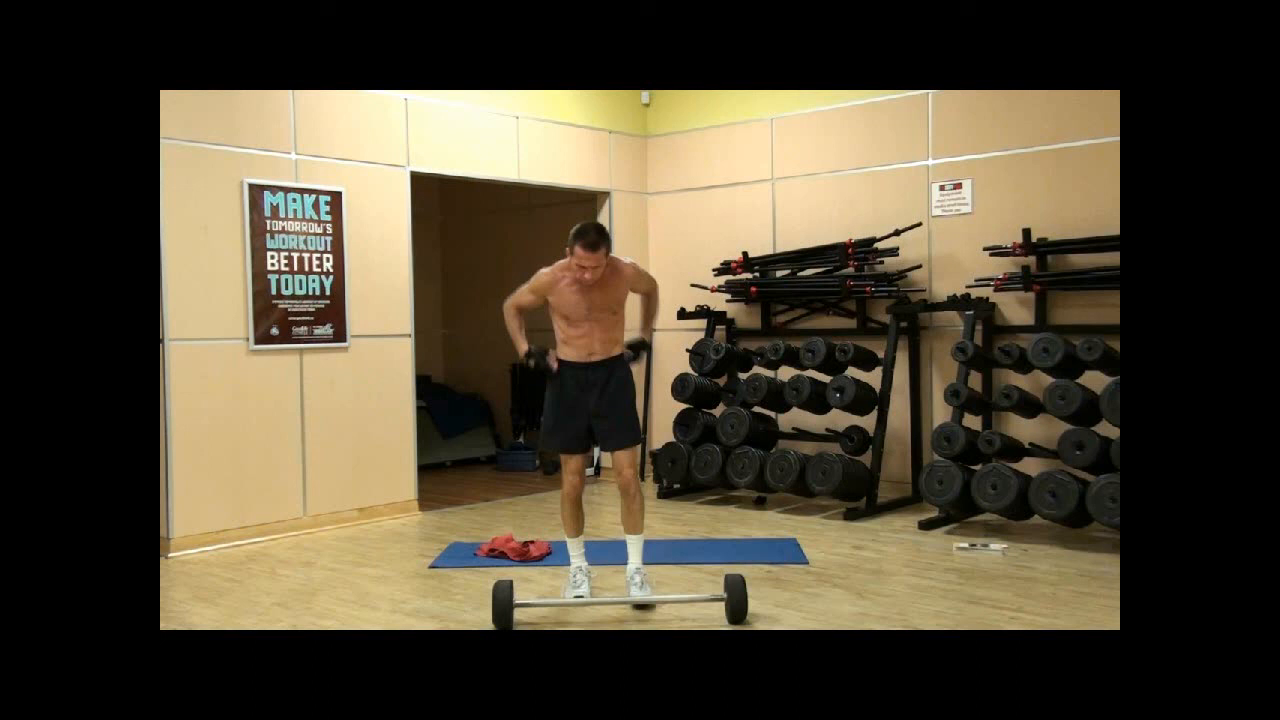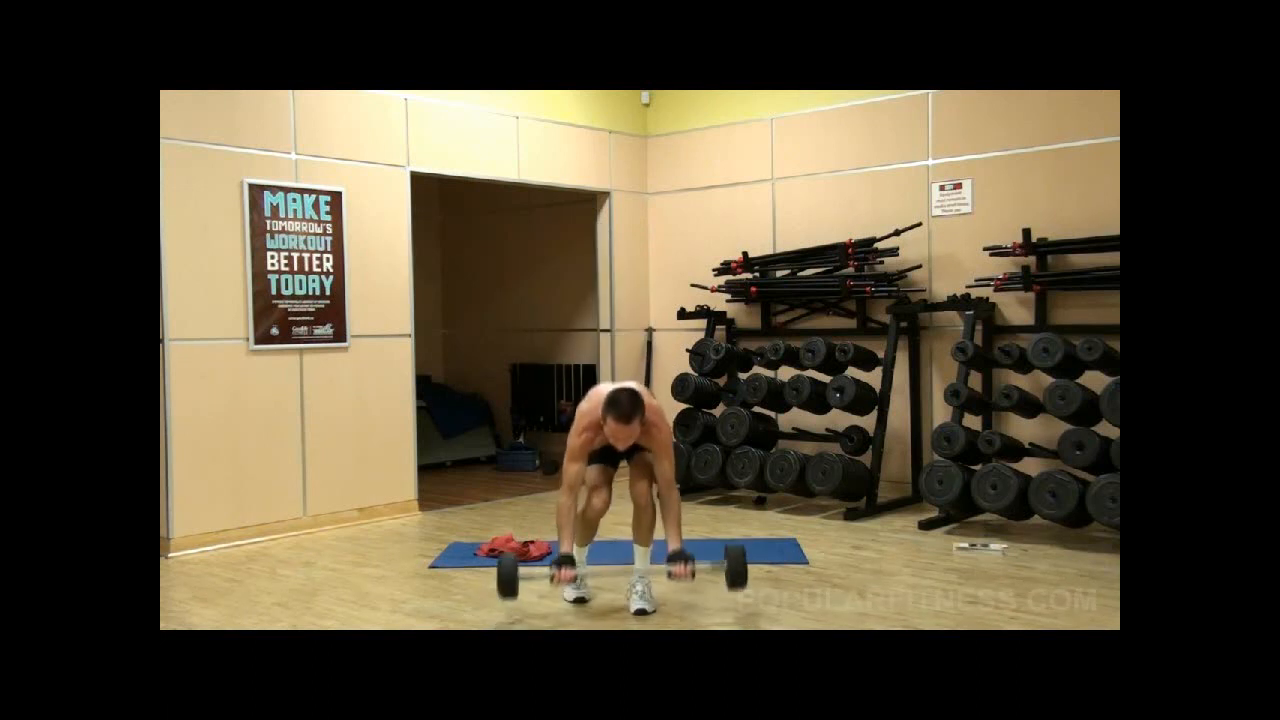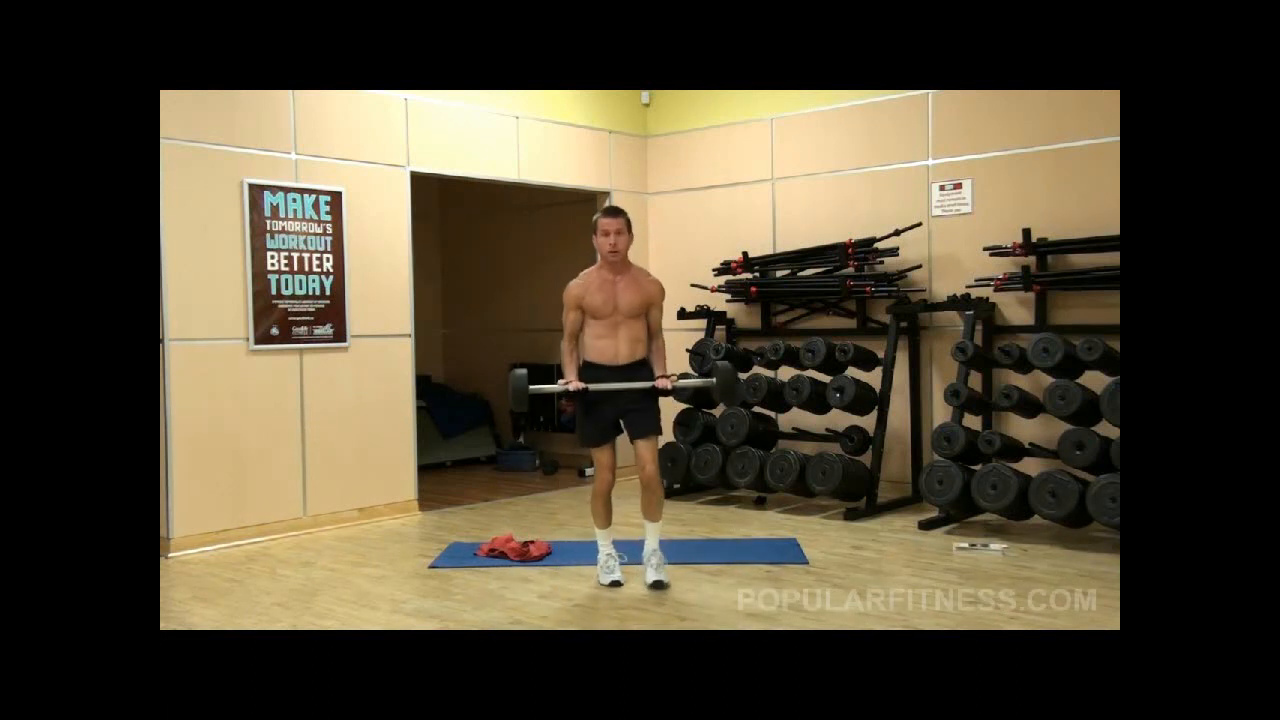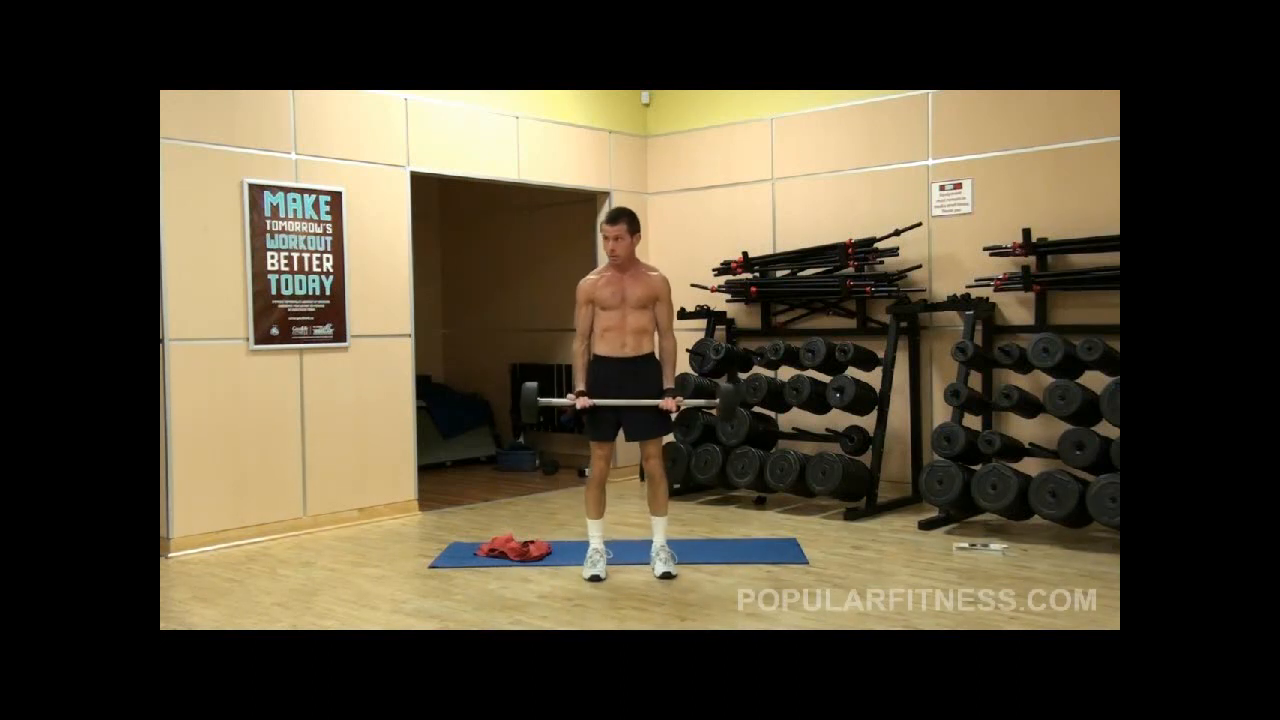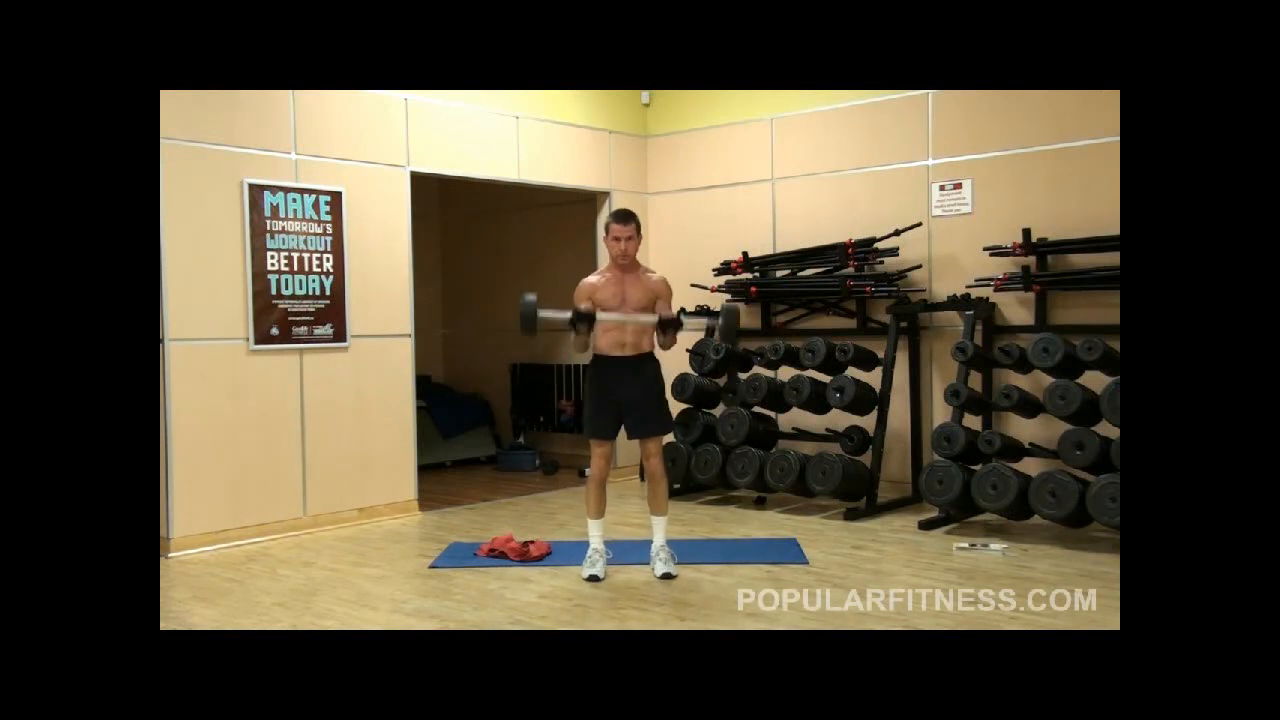
dt=1s
person 1, frame 1
left shoulder: (625, 273)
right shoulder: (548, 279)
left elbow: (651, 289)
right elbow: (511, 306)
left wrist: (644, 336)
right wrist: (526, 350)
left hip: (614, 376)
right hip: (567, 378)
left knee: (627, 477)
right knee: (572, 481)
left ankle: (636, 569)
right ankle: (577, 567)
person 1, frame 2
left shoulder: (657, 426)
right shoulder: (584, 426)
left elbow: (667, 487)
right elbow: (568, 492)
left wrist: (676, 549)
right wrist: (565, 554)
left hip: (642, 441)
right hip: (598, 441)
left knee: (643, 493)
right knee: (598, 500)
left ankle: (640, 577)
right ankle: (576, 567)
person 1, frame 3
left shoulder: (650, 286)
right shoulder: (578, 288)
left elbow: (655, 336)
right elbow: (569, 340)
left wrist: (661, 373)
right wrist: (571, 375)
left hip: (638, 379)
right hip: (595, 381)
left knee: (649, 471)
right knee: (604, 476)
left ankle: (652, 550)
right ankle: (606, 554)
person 1, frame 4
left shoulder: (656, 281)
right shoulder: (589, 285)
left elbow: (666, 336)
right elbow: (581, 340)
left wrist: (669, 387)
right wrist: (580, 387)
left hip: (644, 371)
right hip: (603, 373)
left knee: (654, 463)
right knee: (599, 464)
left ankle: (660, 545)
right ankle: (596, 547)
person 1, frame 5
left shoulder: (656, 283)
right shoulder: (590, 284)
left elbow: (666, 343)
right elbow: (580, 346)
left wrist: (668, 329)
right wrist: (580, 328)
left hip: (644, 371)
right hip: (603, 372)
left knee: (654, 460)
right knee: (599, 462)
left ankle: (659, 544)
right ankle: (596, 546)
